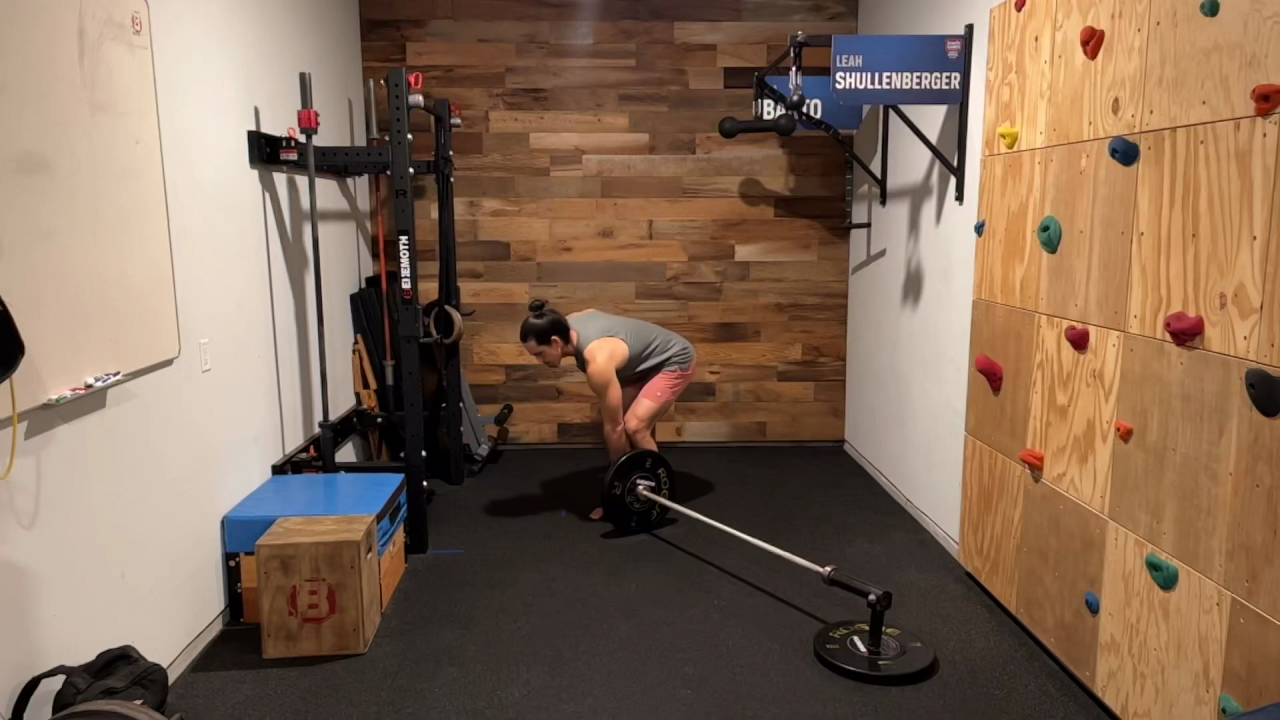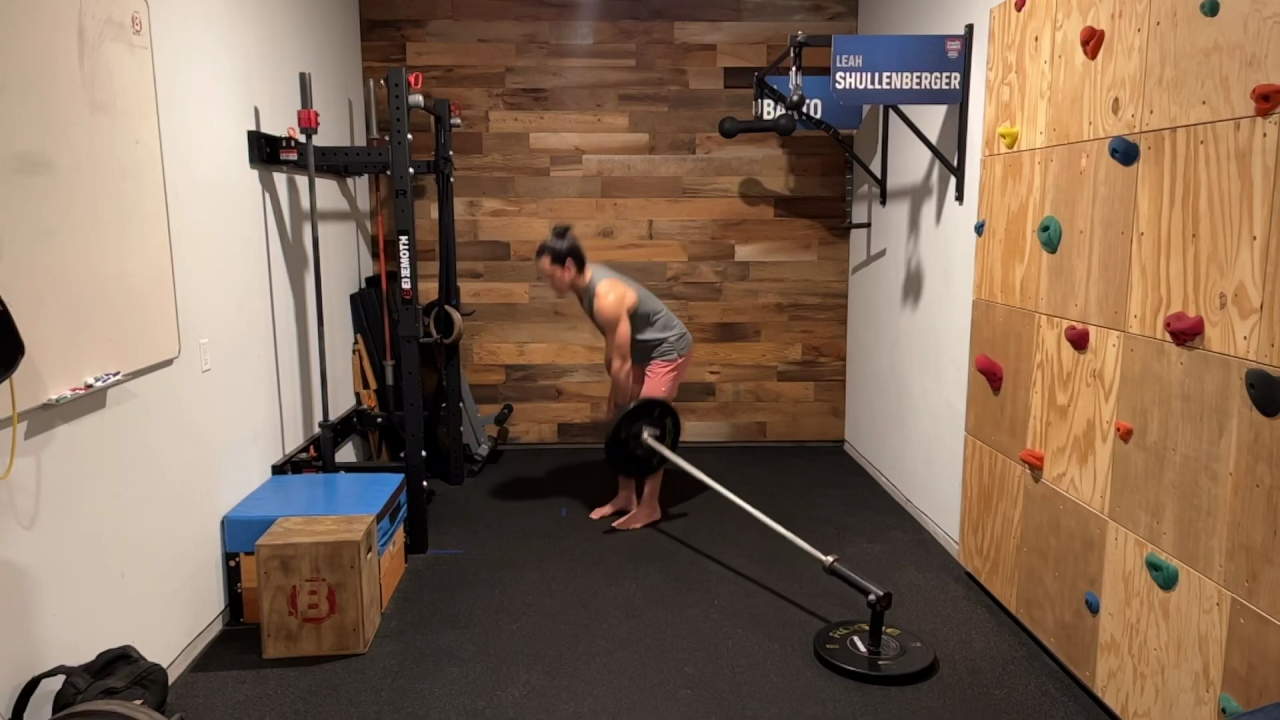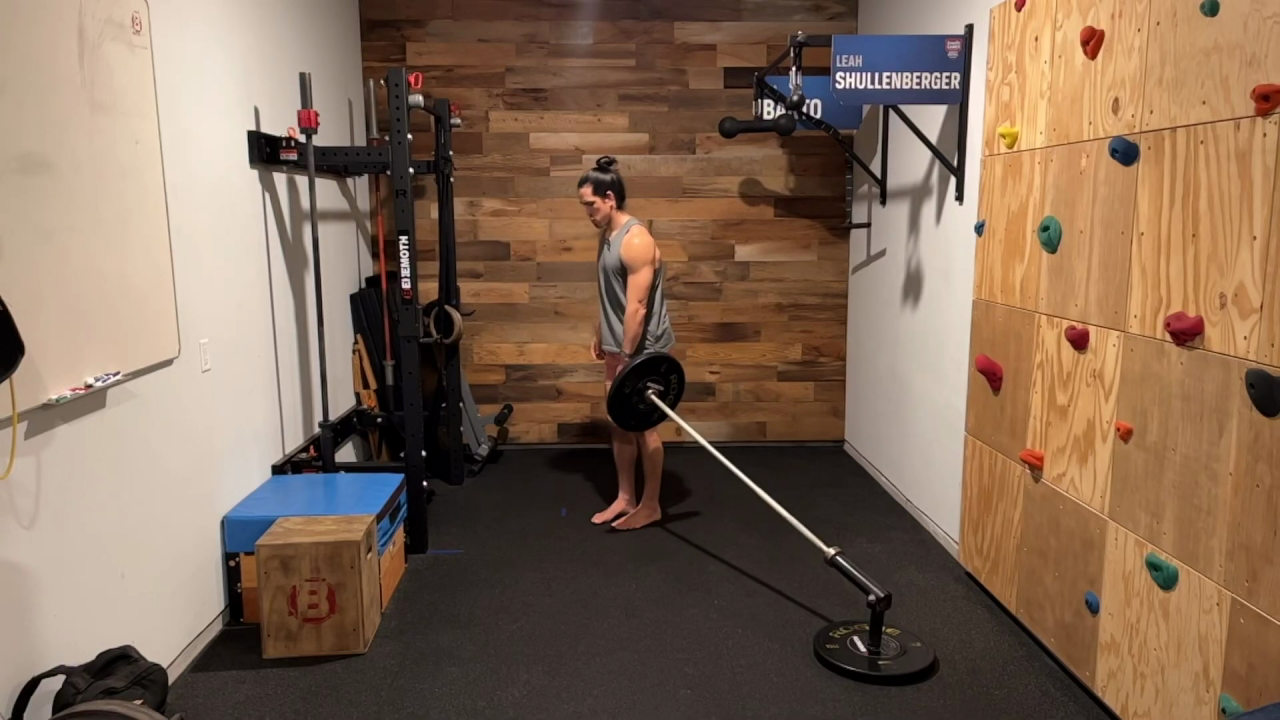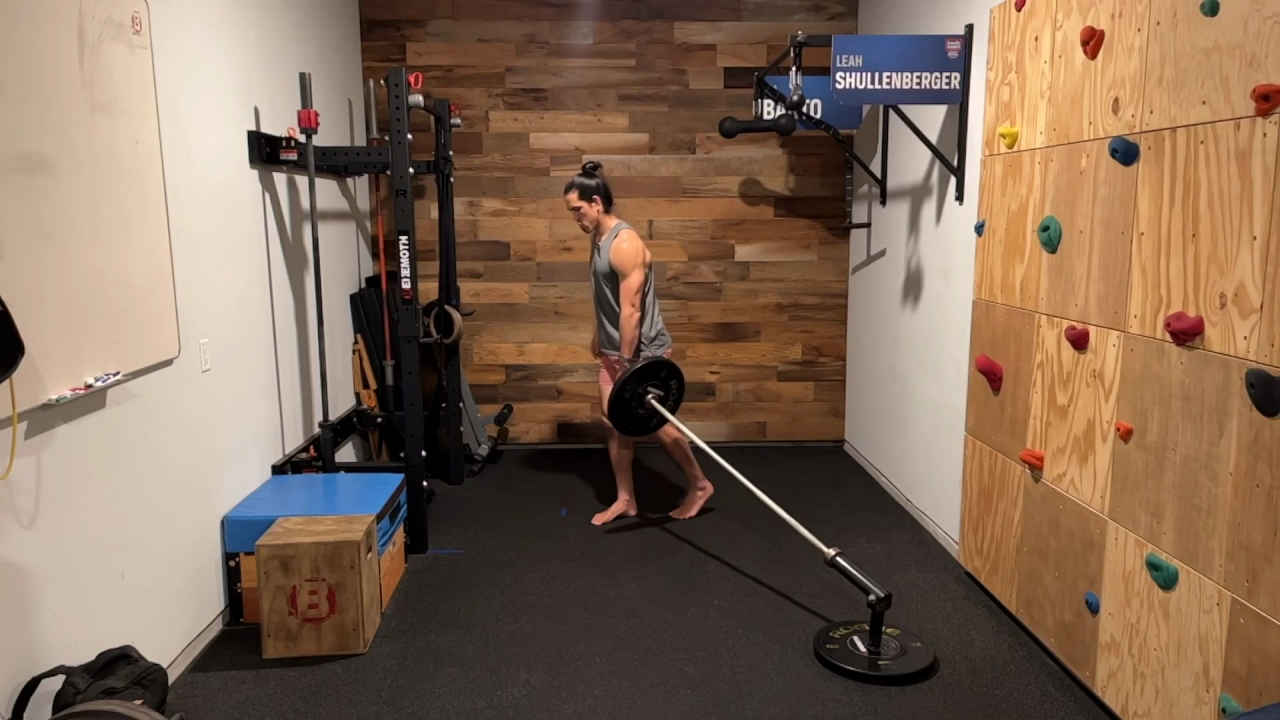
dt=0.7s
person 1, frame 1
left shoulder: (597, 361)
right shoulder: (570, 323)
left elbow: (615, 426)
left hip: (674, 361)
right hip: (648, 359)
left knee: (635, 424)
right knee: (612, 419)
person 1, frame 2
left shoulder: (606, 298)
right shoulder: (585, 278)
left elbow: (622, 364)
left wrist: (624, 410)
left hip: (668, 348)
right hip: (642, 347)
right knee: (617, 417)
left ankle: (650, 506)
right ankle: (626, 495)
person 1, frame 3
left shoulder: (636, 241)
right shoulder: (607, 235)
left elbow: (638, 307)
left wrist: (629, 358)
right wrist: (600, 335)
left hip: (643, 350)
right hip: (618, 348)
left knee: (642, 427)
right knee: (618, 424)
left ankle: (650, 505)
right ankle: (626, 498)
person 1, frame 4
left shoulder: (625, 244)
right shoulder: (598, 238)
left elbow: (631, 310)
left wrist: (628, 364)
right wrist: (599, 335)
left hip: (642, 351)
right hip: (614, 349)
right knee: (614, 424)
left ankle: (699, 485)
right ankle: (625, 499)
